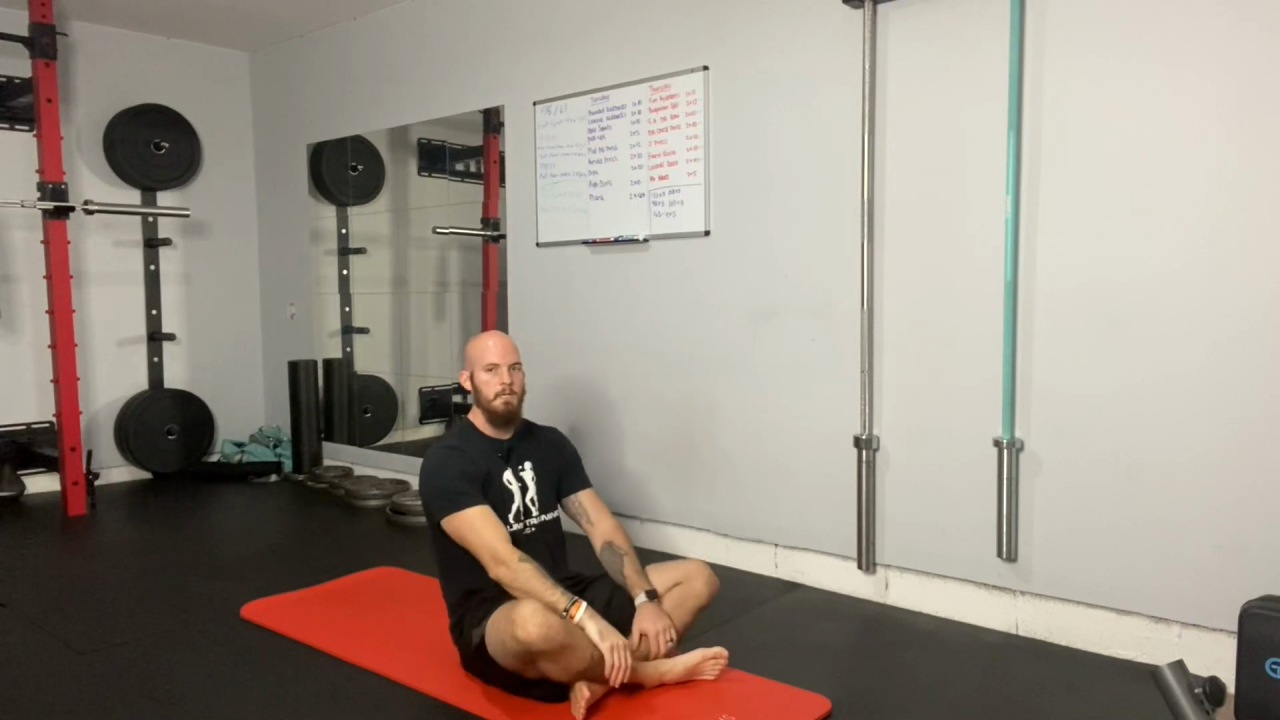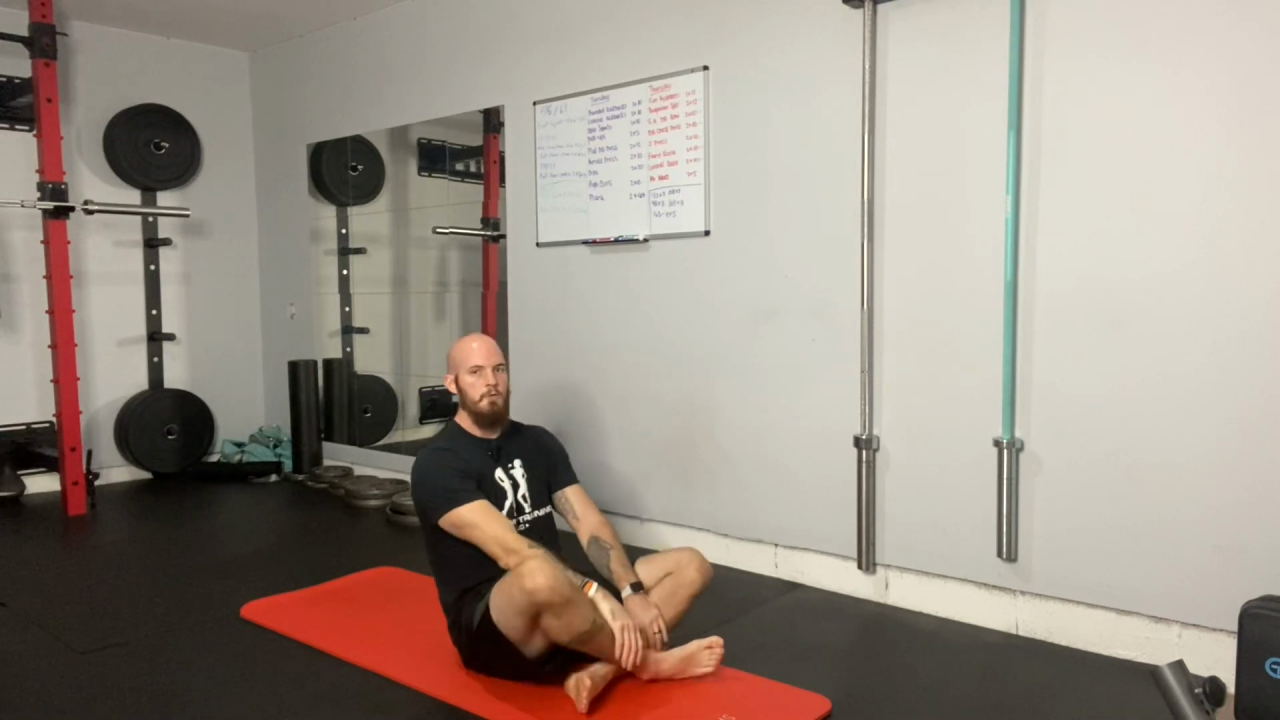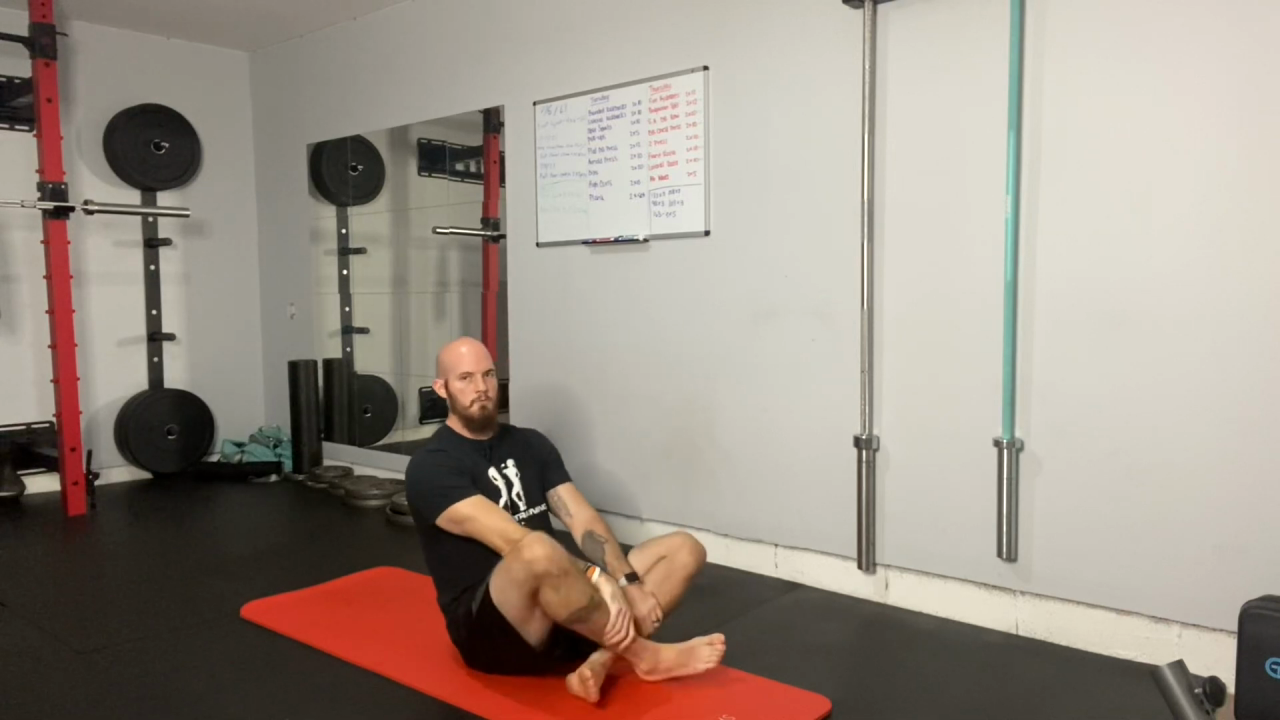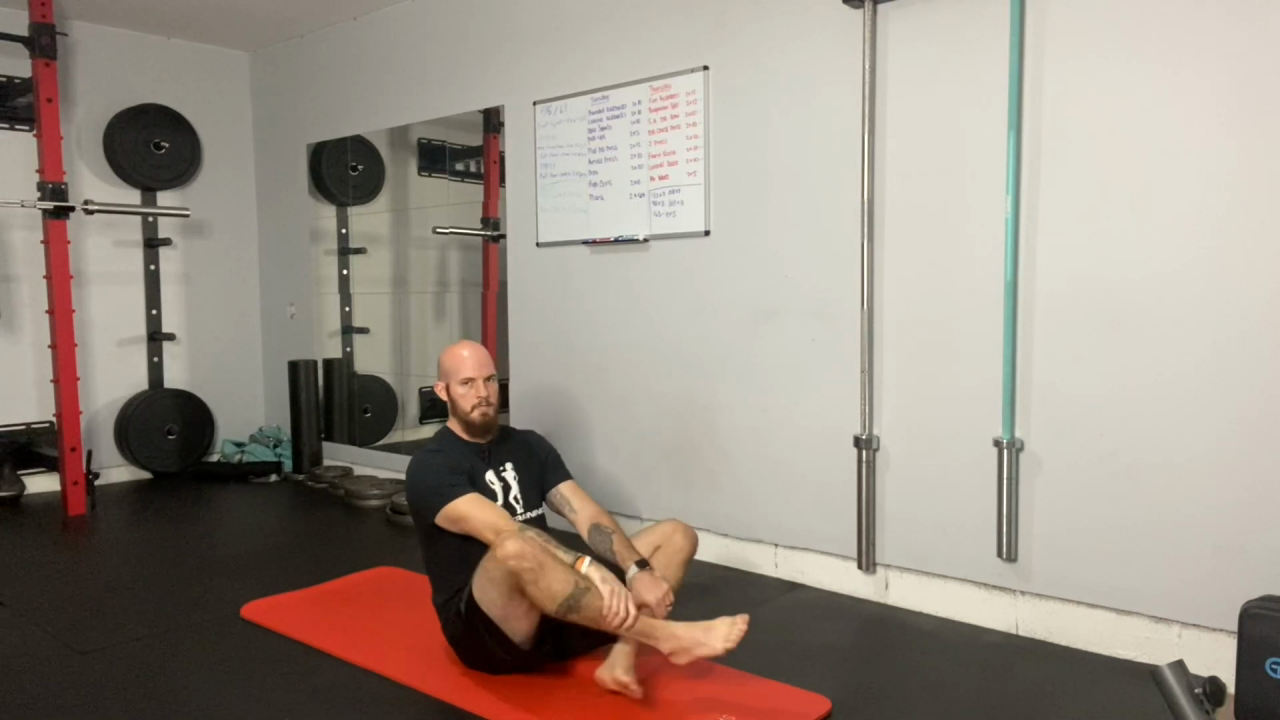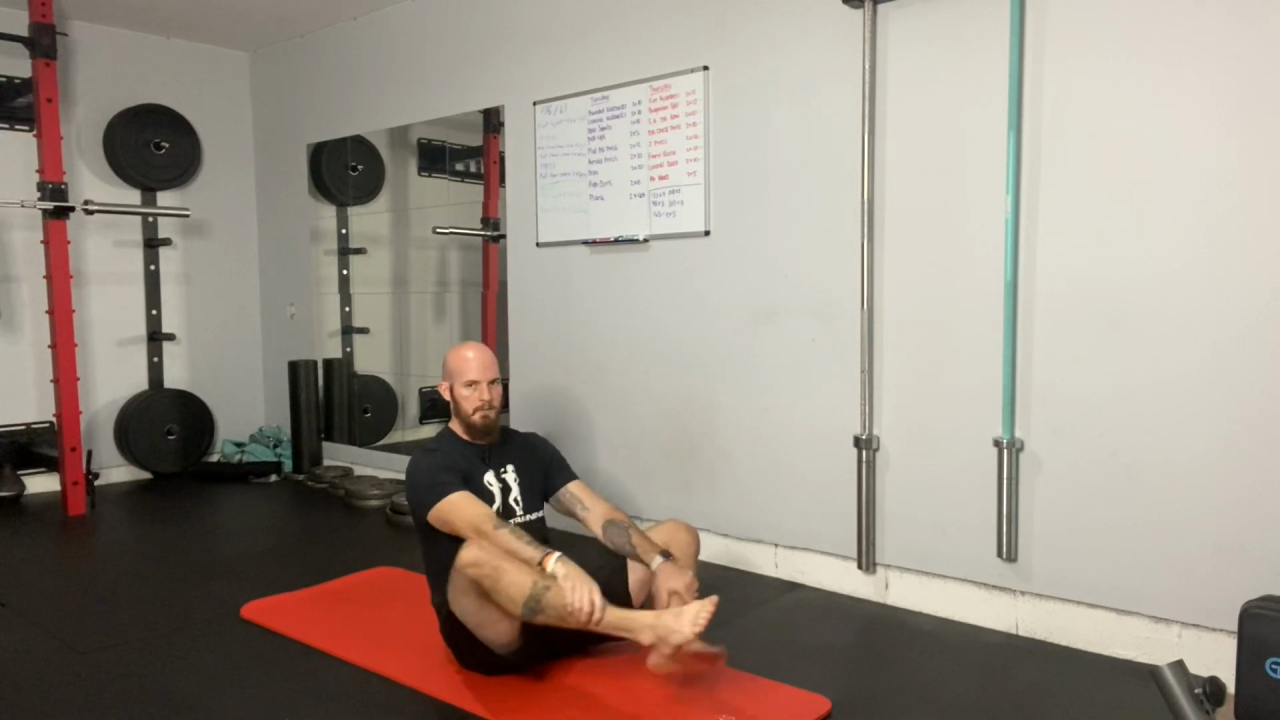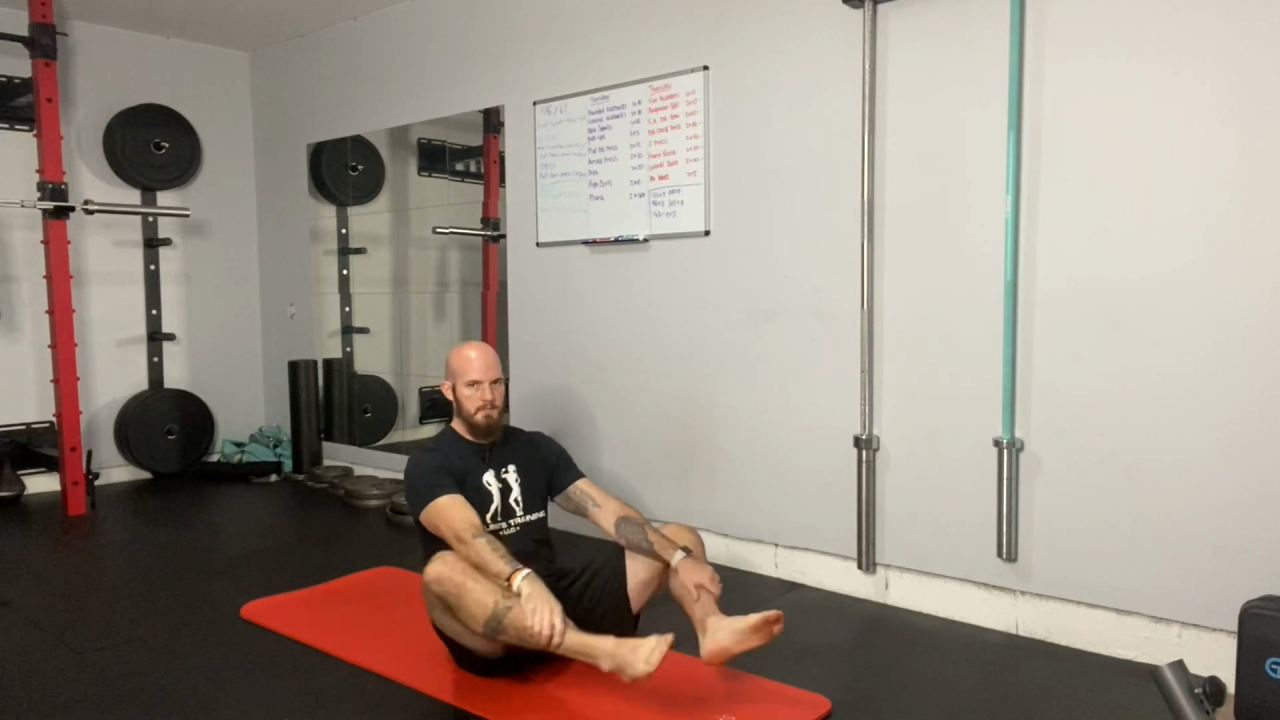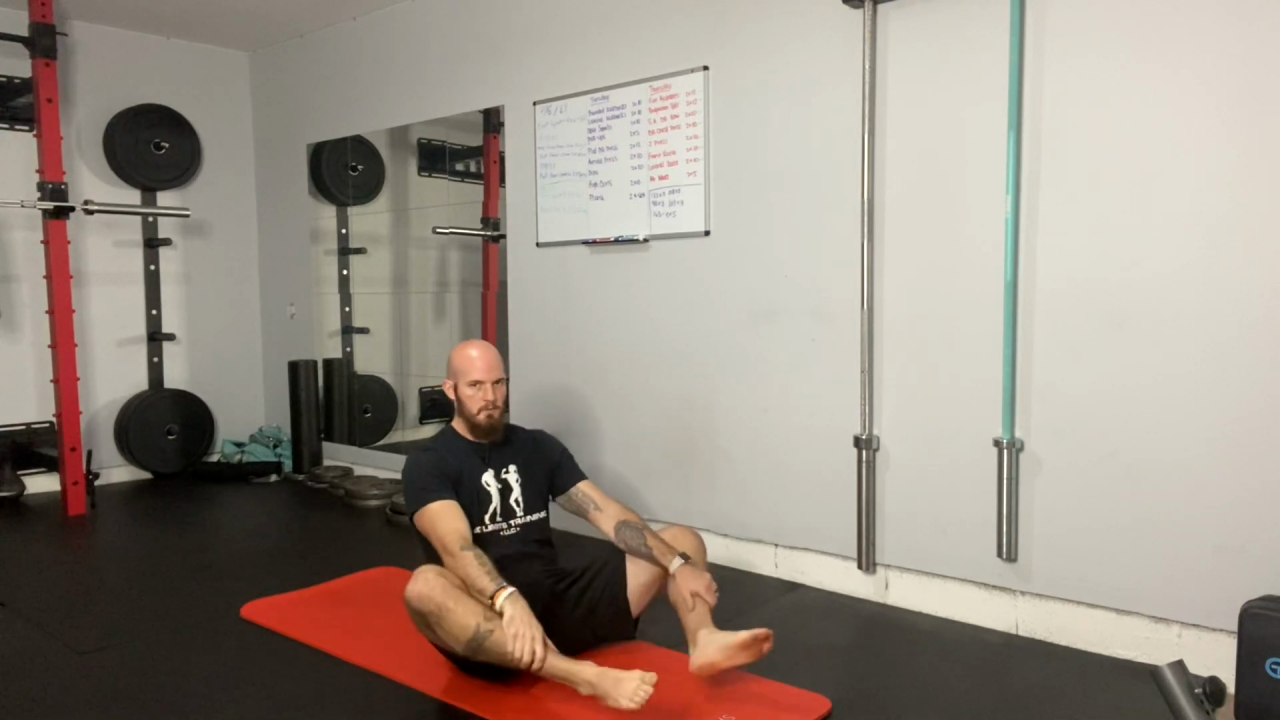
dt=0.2s
person 1, frame 1
left shoulder: (550, 443)
right shoulder: (447, 461)
left elbow: (602, 527)
right elbow: (502, 563)
left wrist: (646, 600)
right wrist: (586, 618)
left hip: (561, 597)
right hip: (489, 622)
left knee: (698, 578)
right knee: (533, 623)
left ankle: (598, 677)
right ankle: (649, 670)
person 1, frame 2
left shoulder: (538, 442)
right shoulder: (437, 464)
left elbow: (589, 524)
right elbow: (510, 551)
left wrist: (634, 593)
right wrist: (598, 598)
left hip: (560, 608)
right hip: (488, 627)
left knee: (690, 565)
right knee: (539, 574)
left ankle: (600, 670)
right ankle: (644, 661)
person 1, frame 3
left shoulder: (530, 443)
right shoulder: (431, 466)
left elbow: (582, 520)
right elbow: (510, 538)
left wrist: (629, 584)
right wrist: (597, 581)
left hip: (555, 607)
right hip: (489, 625)
left knee: (684, 549)
right knee: (538, 551)
left ankle: (598, 662)
right ankle: (646, 655)
person 1, frame 4
left shoulder: (529, 445)
right shoulder: (431, 466)
left elbow: (586, 516)
right elbow: (506, 534)
left wrist: (641, 571)
right wrist: (588, 567)
left hip: (553, 608)
right hip: (491, 625)
left knee: (675, 535)
right knee: (515, 551)
left ankle: (620, 658)
right ankle: (667, 637)
person 1, frame 5
left shoulder: (532, 448)
right shoulder: (431, 465)
left elbow: (597, 514)
right elbow: (486, 529)
left wrist: (661, 562)
right wrist: (559, 565)
left hip: (544, 603)
right hip: (493, 629)
left knee: (677, 535)
right knee: (477, 556)
left ankle: (668, 644)
right ankle: (650, 626)
person 1, frame 6
left shoulder: (535, 447)
right shoulder: (431, 464)
left elbow: (607, 512)
right elbow: (469, 538)
left wrist: (680, 557)
right wrist: (524, 581)
left hip: (556, 594)
right hip: (489, 619)
left knee: (680, 537)
right knee: (443, 570)
left ankle: (712, 631)
right ankle: (605, 650)
person 1, frame 7
left shoulder: (537, 445)
right shoulder: (429, 463)
left elbow: (608, 515)
right elbow: (456, 549)
left wrist: (679, 564)
right wrist: (510, 601)
left hip: (558, 596)
right hip: (490, 618)
left knee: (683, 542)
right knee: (424, 587)
left ankle: (703, 641)
right ankle: (583, 676)
